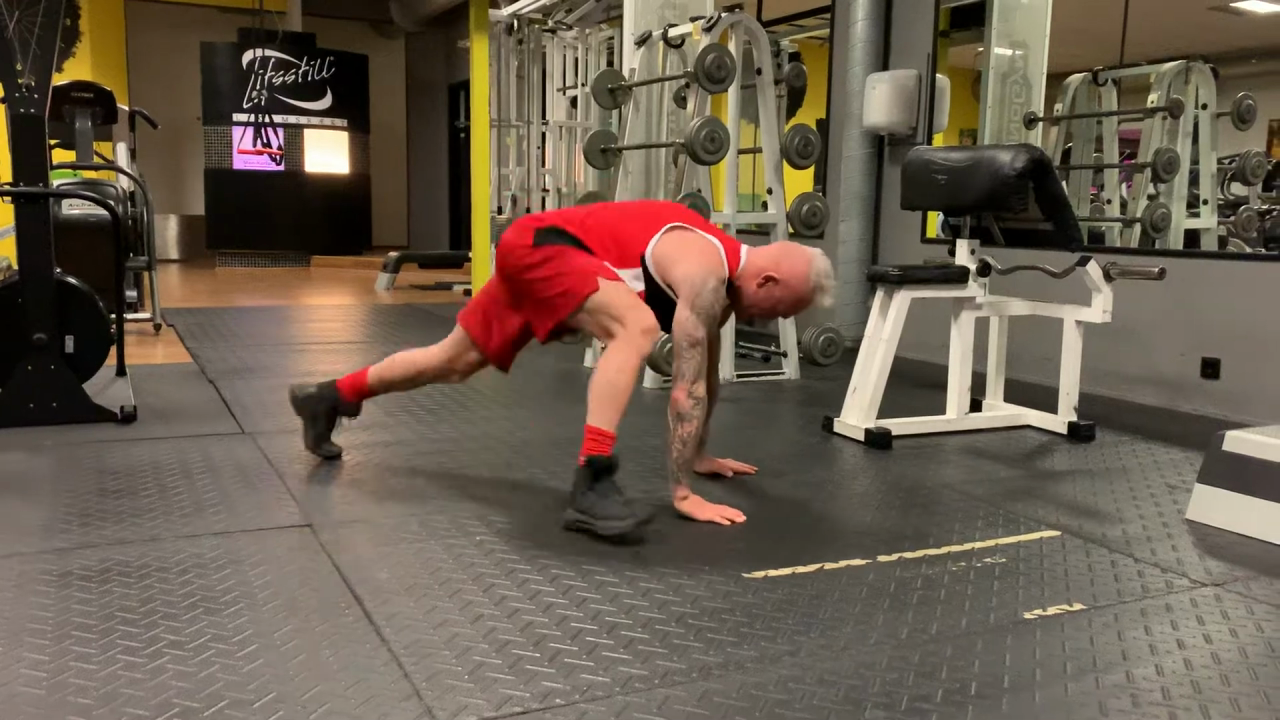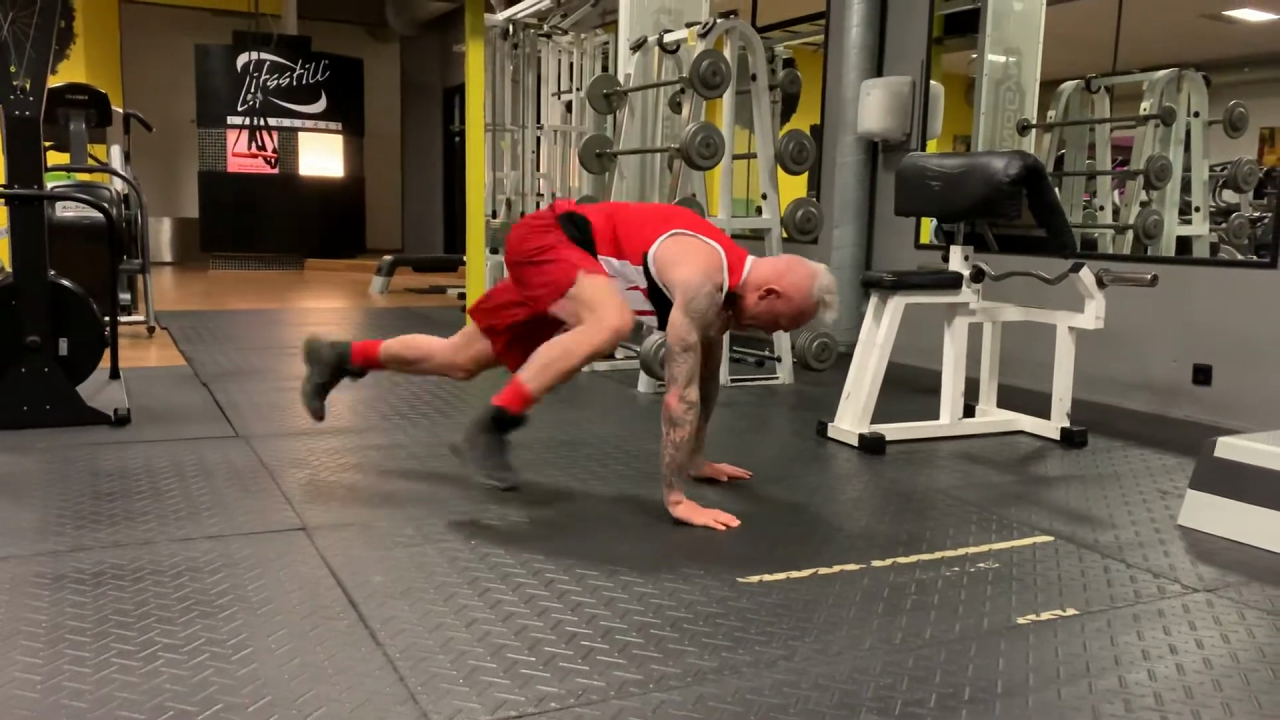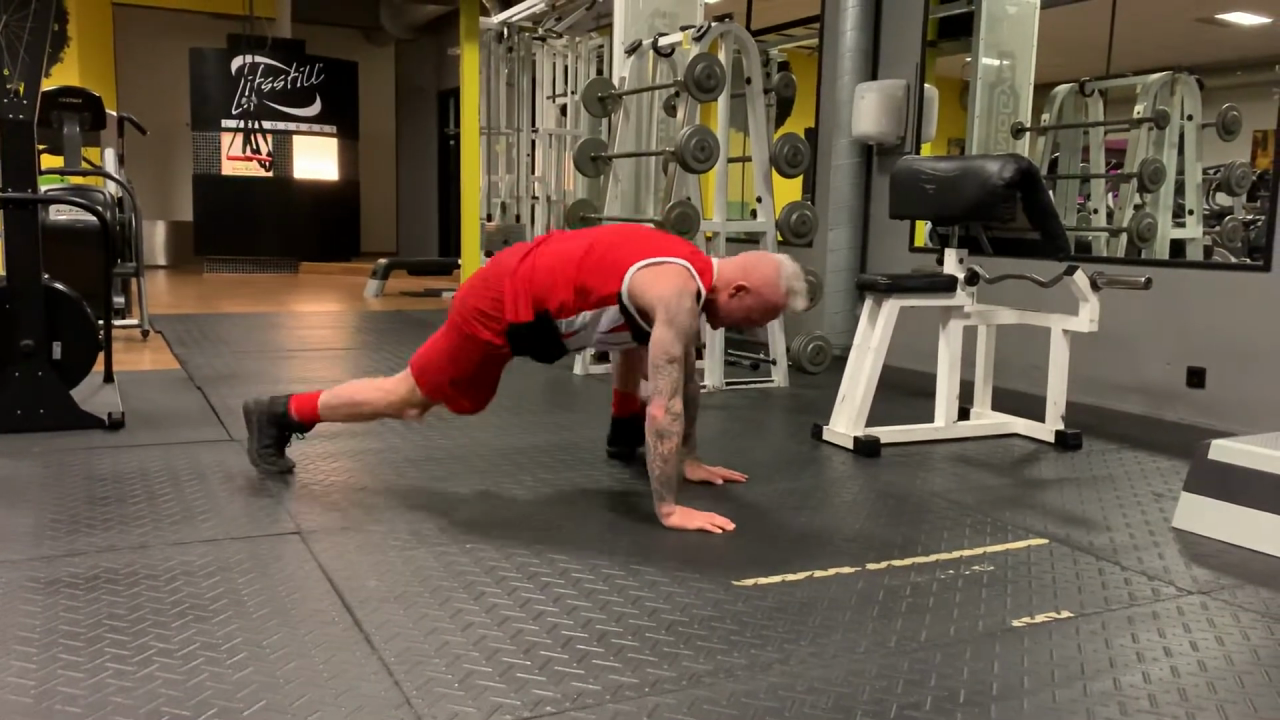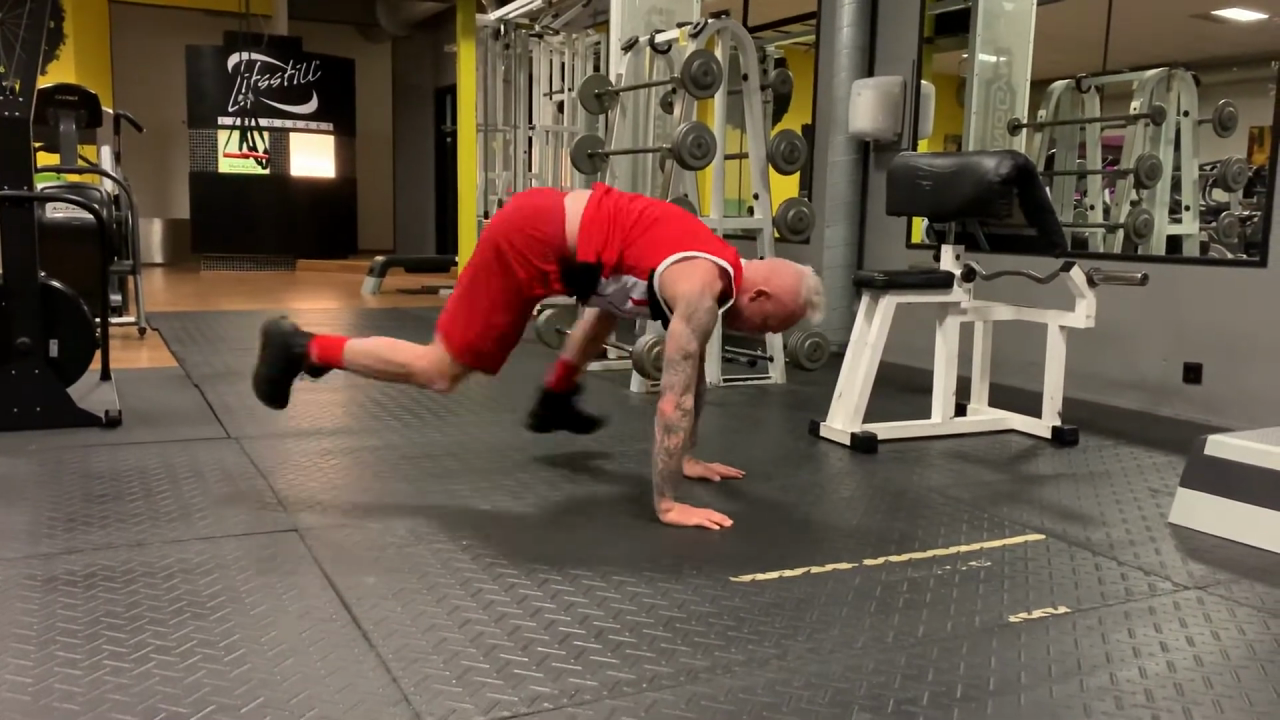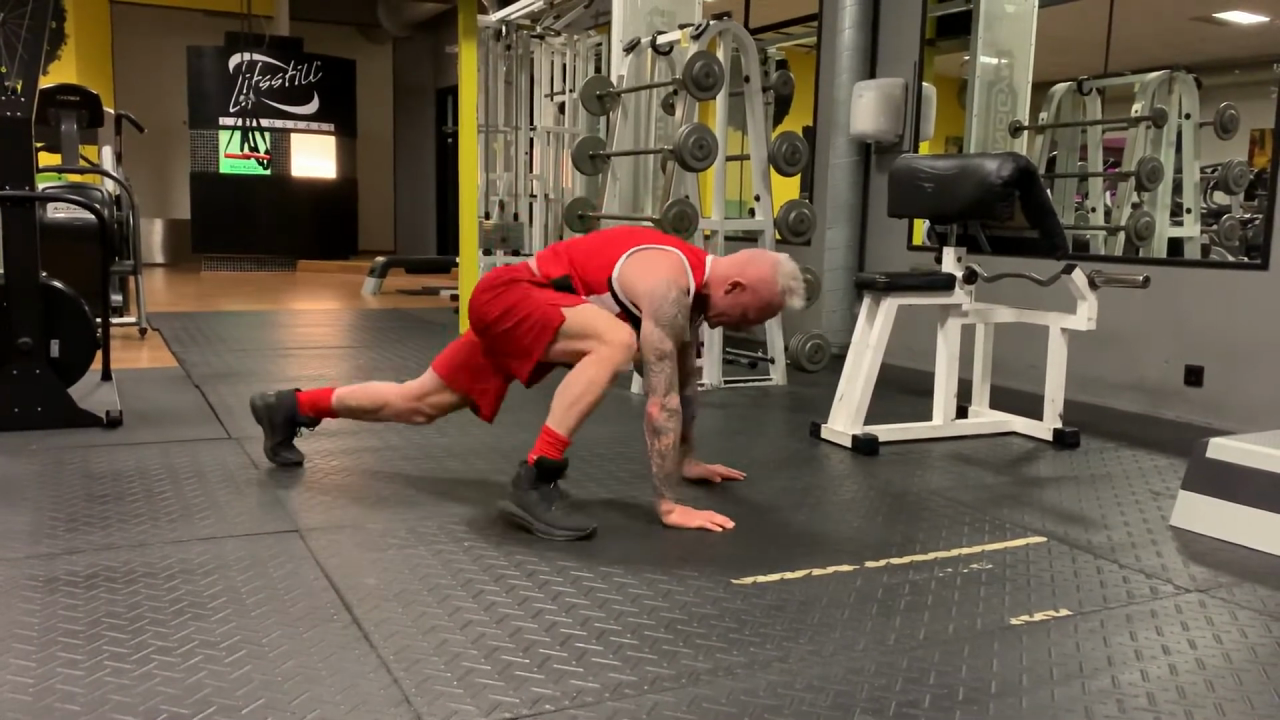
dt=1s
person 1, frame 1
left shoulder: (722, 271)
right shoulder: (706, 273)
left elbow: (705, 370)
right elbow: (687, 386)
left wrist: (700, 456)
right wrist: (685, 494)
left hip: (546, 254)
right hip: (536, 245)
left knee: (450, 362)
right knee: (637, 330)
left ankle: (329, 397)
right ankle: (591, 483)
person 1, frame 2
left shoulder: (727, 278)
right shoulder: (702, 277)
left elbow: (706, 373)
right elbow: (681, 391)
left wrist: (695, 460)
right wrist: (677, 497)
left hip: (566, 253)
right hip: (546, 239)
left knee: (461, 361)
right knee: (610, 323)
left ankle: (341, 357)
right ankle: (490, 427)
person 1, frame 3
left shoulder: (694, 274)
right shoulder: (679, 292)
left elbow: (684, 375)
right elbow: (665, 401)
left wrist: (689, 459)
right wrist: (669, 508)
left hip: (528, 272)
right hip: (499, 308)
left knee: (651, 332)
right knee: (406, 398)
right ankle: (279, 414)
person 1, frame 4
left shoulder: (713, 274)
right shoulder: (704, 288)
left elbow: (686, 379)
right elbow: (676, 396)
left wrist: (685, 459)
right wrist: (668, 503)
left hip: (551, 216)
right hip: (530, 238)
left knee: (608, 307)
right knee: (440, 370)
left ankle: (554, 401)
right ankle: (301, 349)
person 1, frame 5
left shoulder: (692, 280)
right shoulder: (668, 284)
left elbow: (683, 379)
right elbow: (661, 398)
left wrist: (686, 461)
right wrist: (669, 504)
left hip: (526, 305)
right hip: (506, 297)
left knee: (416, 405)
right knee: (617, 343)
left ankle: (290, 408)
right ankle: (535, 480)
